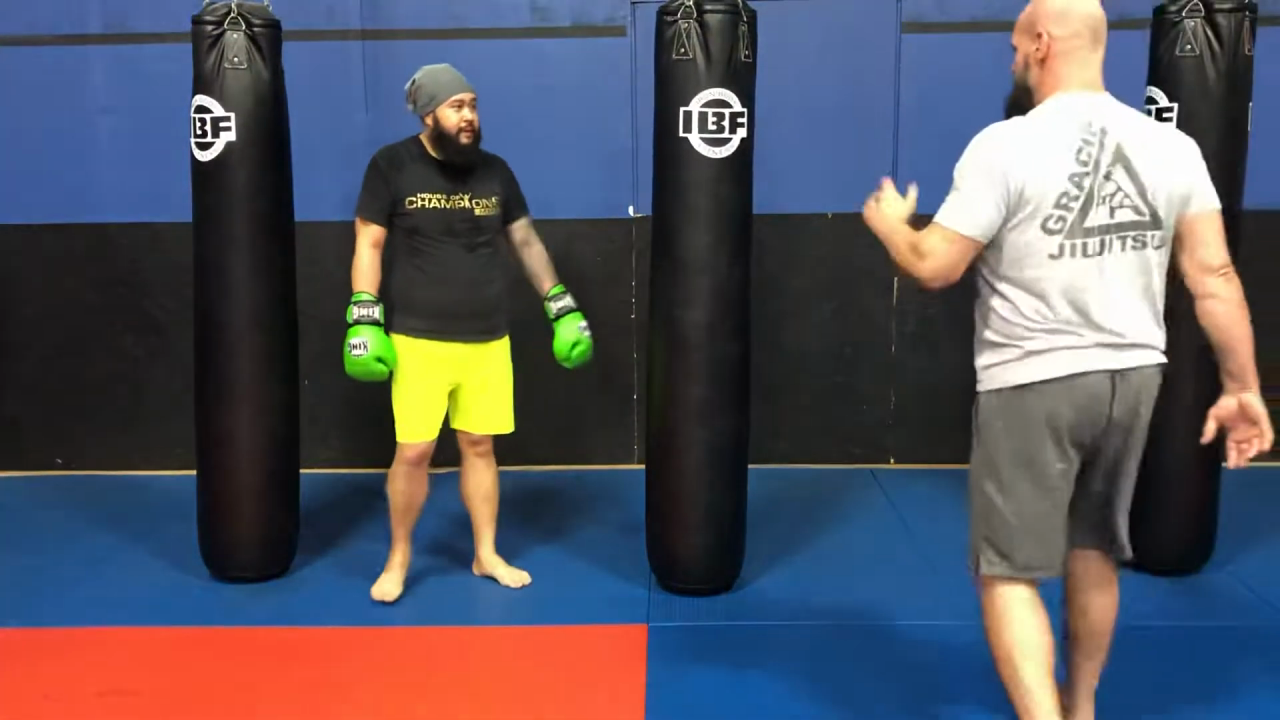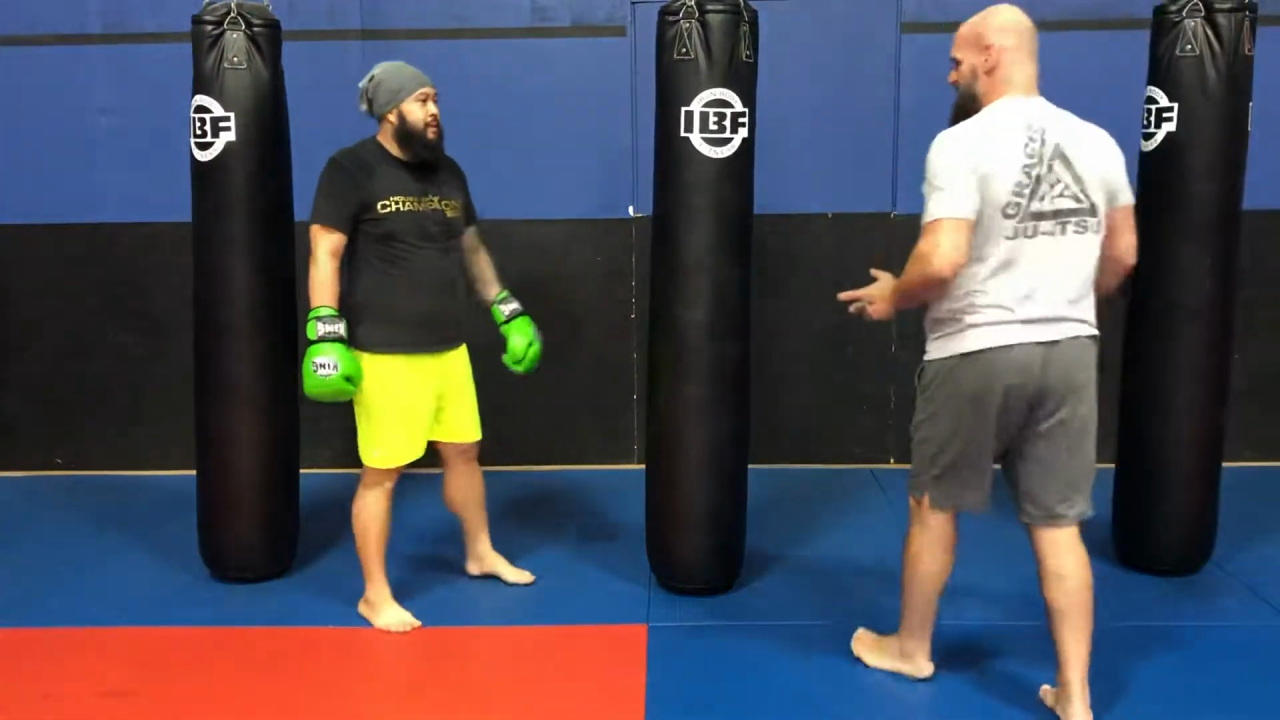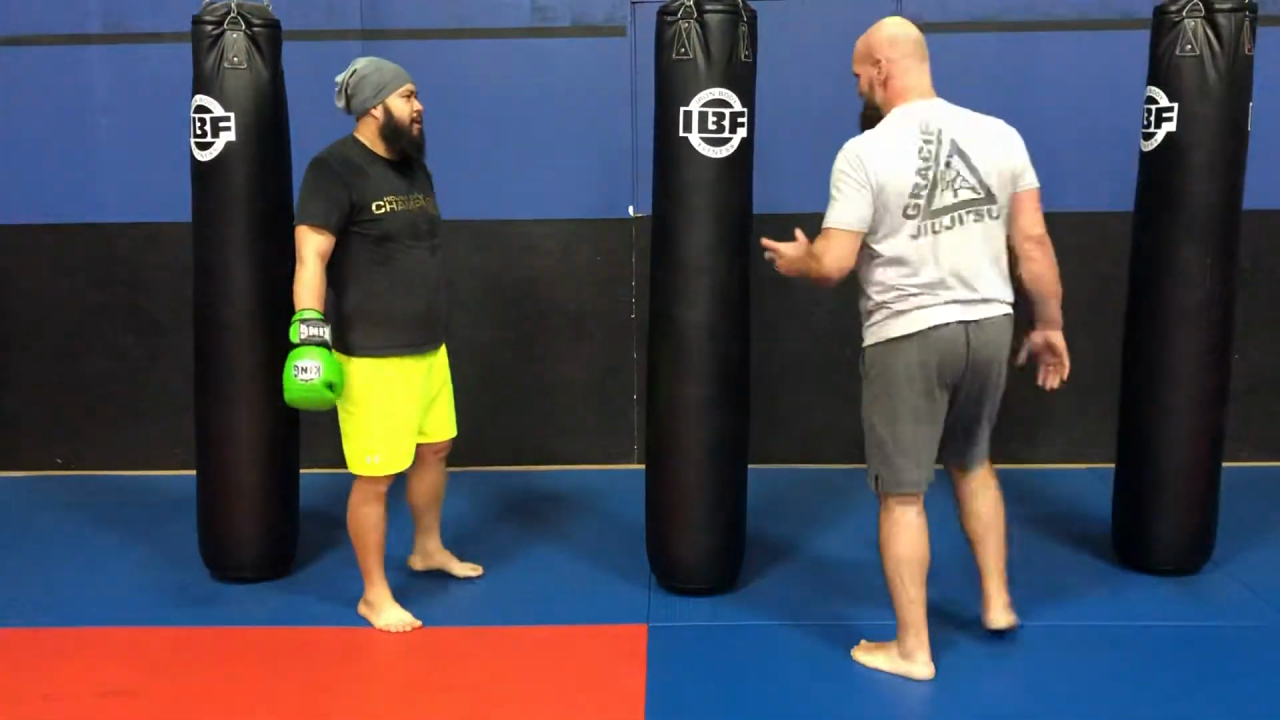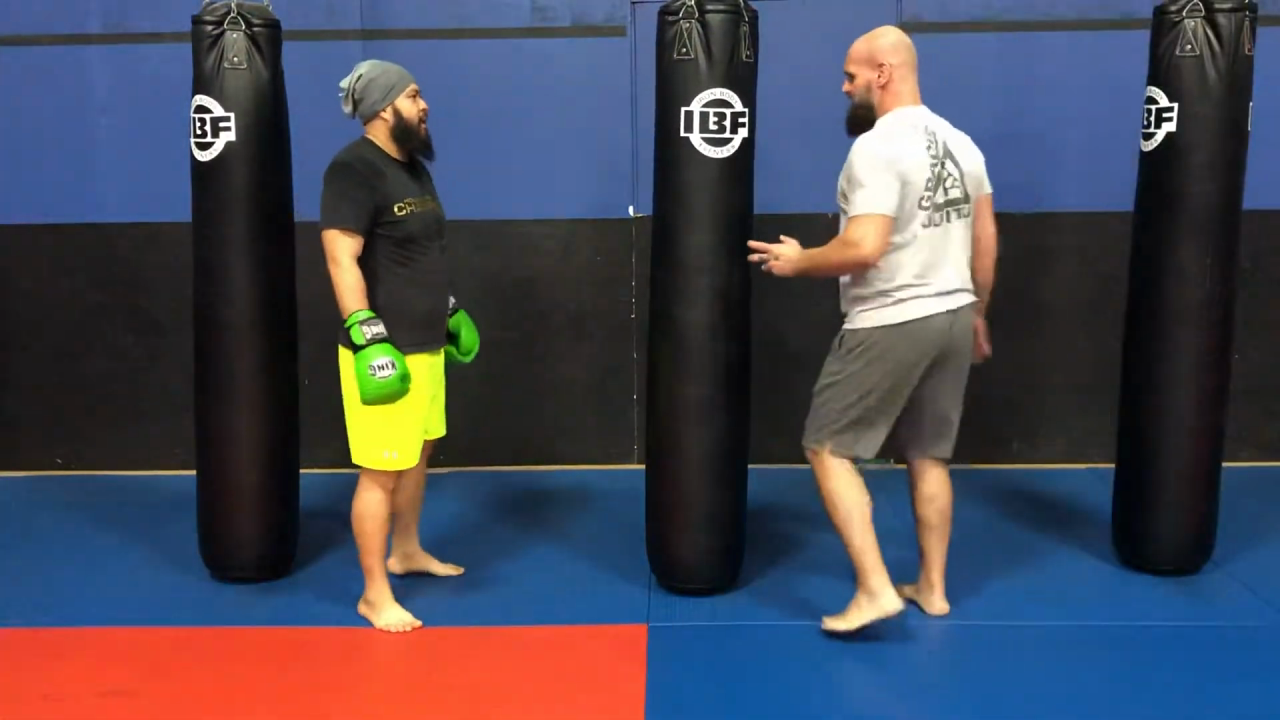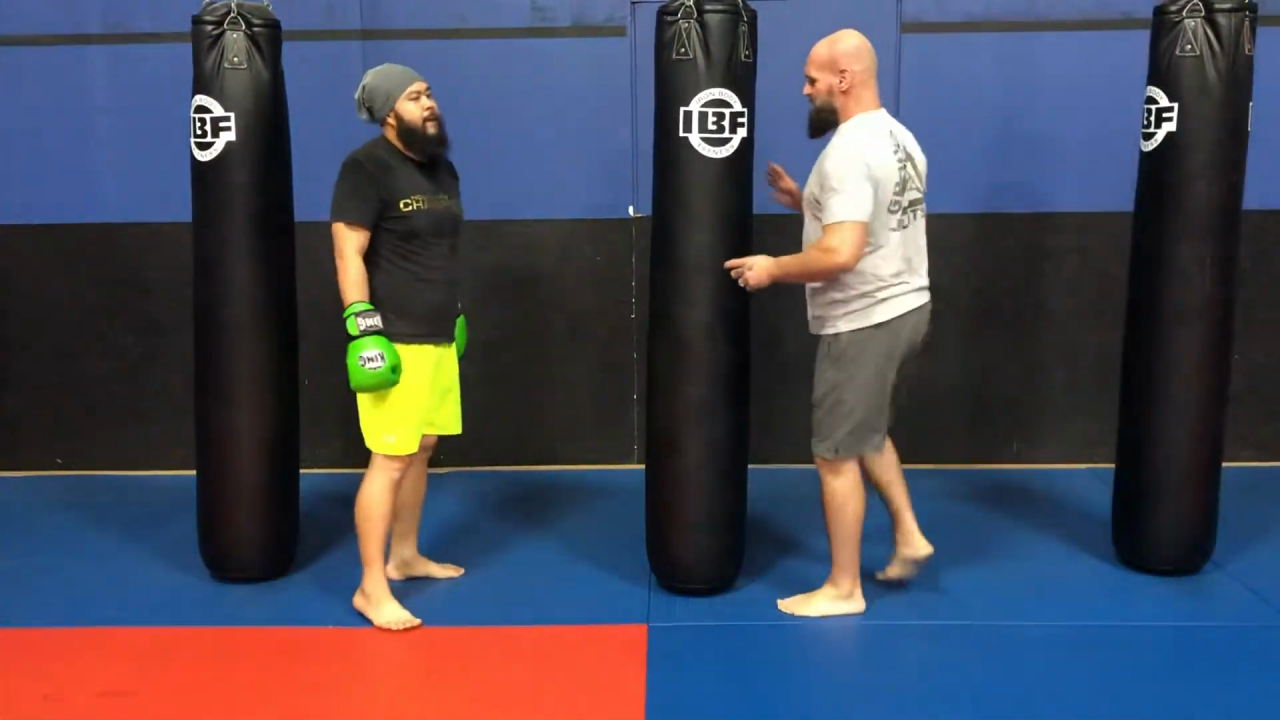
dt=0.4s
person 1, frame 1
left shoulder: (1005, 144)
right shoulder: (1172, 146)
left elbow: (933, 266)
right elbow: (1213, 275)
left wrist: (890, 227)
left hip: (1031, 387)
right hip: (1131, 379)
left knee: (1008, 576)
right knee: (1093, 555)
person 1, frame 2
left shoulder: (964, 143)
right shoulder: (1098, 143)
left elbow: (941, 262)
right elbow: (1122, 256)
left wrist: (891, 296)
left hip: (975, 355)
right hip: (1069, 353)
left knee: (933, 505)
right knee: (1058, 524)
left ankle: (911, 648)
person 1, frame 3
left shoulder: (864, 152)
right shoulder: (998, 135)
left elbow: (833, 263)
right elbow: (1033, 241)
left wrist: (796, 260)
right wrist: (1050, 326)
left hip: (906, 339)
right hip: (989, 327)
left knee: (901, 493)
right knee: (971, 464)
left ankle: (911, 648)
right ankle: (997, 601)
person 1, frame 4
left shoulder: (878, 146)
right shoulder: (961, 145)
left elbow: (863, 248)
right elbow: (985, 239)
left wrist: (798, 261)
right wrist: (979, 312)
left hip: (889, 326)
right hip: (950, 318)
left knee: (827, 448)
right knee: (928, 457)
left ankle: (875, 587)
right ankle: (931, 586)
person 1, frame 5
left shoulder: (849, 151)
right shoulder: (901, 140)
left elbow: (839, 254)
left wrist: (771, 269)
right wrist: (806, 201)
left hip: (863, 323)
right hip: (905, 309)
left knee: (837, 455)
right knee: (866, 432)
left ankle: (844, 588)
right ankle: (909, 534)
person 2, frame 1
left shoulder: (495, 171)
right shoulder: (392, 166)
left elbow: (526, 241)
right elbow: (369, 246)
left wrist: (563, 307)
right wrist: (365, 321)
left hip: (488, 340)
right hip: (418, 340)
left knee: (479, 447)
right knee: (414, 451)
left ankle: (486, 554)
right ankle: (398, 555)
person 2, frame 2
left shoulder: (448, 172)
right shoulder: (351, 169)
left elbow: (471, 248)
right elbow: (325, 256)
left wrist: (509, 312)
right wrist: (325, 336)
left hip: (449, 348)
right hip: (385, 354)
left knee: (463, 452)
right knee: (382, 473)
left ankle: (482, 553)
right ankle: (375, 594)
person 2, frame 3
left shoulder: (416, 169)
right shoulder: (335, 169)
right elbow: (311, 260)
right wrist: (309, 339)
left hip: (429, 349)
right hip: (372, 357)
left knee: (436, 450)
right knee: (376, 477)
left ankle: (429, 548)
right ankle: (375, 594)
person 2, frame 4
left shoulder: (414, 167)
right shoulder: (353, 169)
right elbow: (342, 262)
left wrist: (451, 311)
right wrist: (370, 340)
left hip: (425, 345)
right hip: (387, 352)
left knee: (418, 454)
right knee: (382, 472)
left ankle: (406, 549)
right ankle: (374, 594)
person 2, frame 5
left shoulder: (442, 168)
right shoulder: (367, 167)
right elbow: (348, 255)
left wrist: (452, 317)
right wrist: (366, 333)
left hip: (437, 339)
right hip: (394, 342)
left knee: (421, 452)
right knee: (390, 460)
left ankle: (404, 556)
right ankle: (371, 588)
